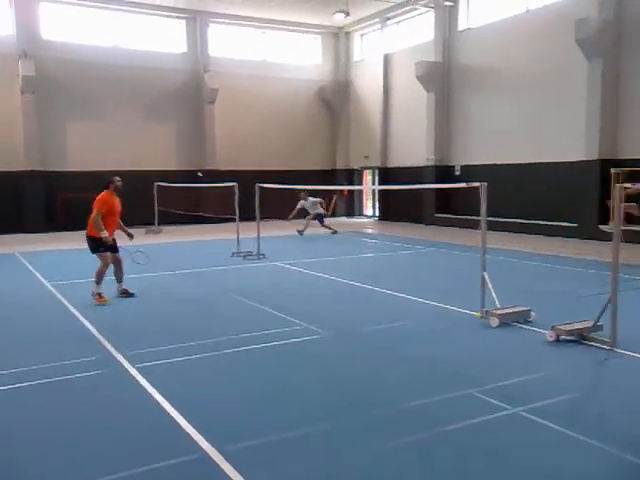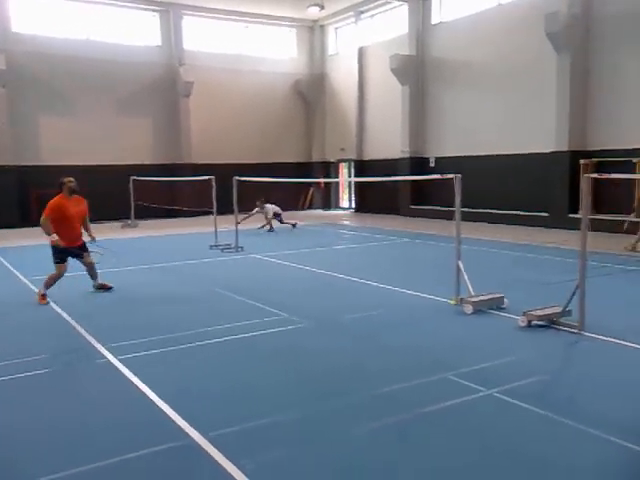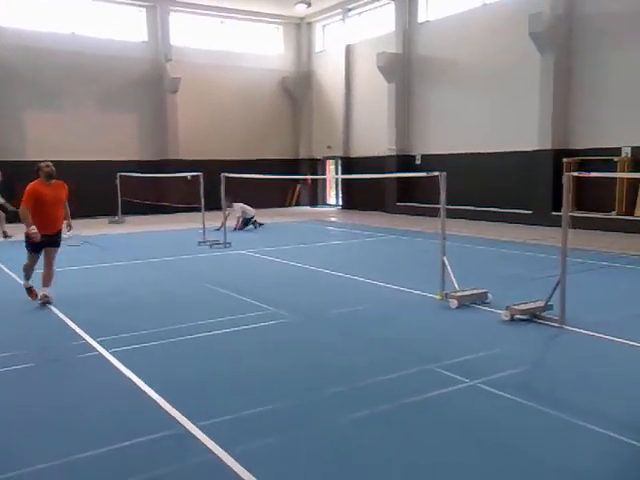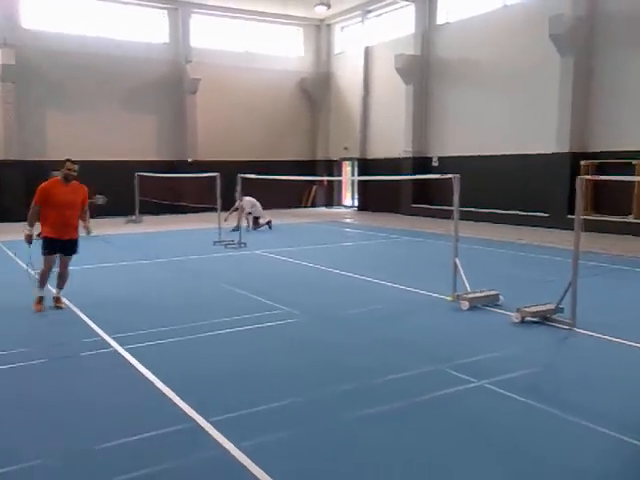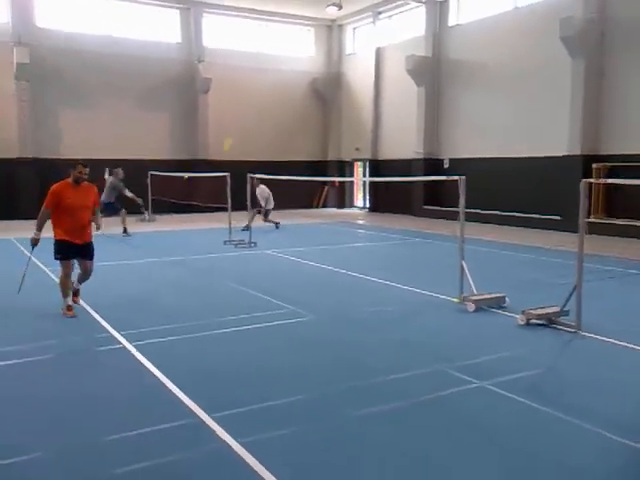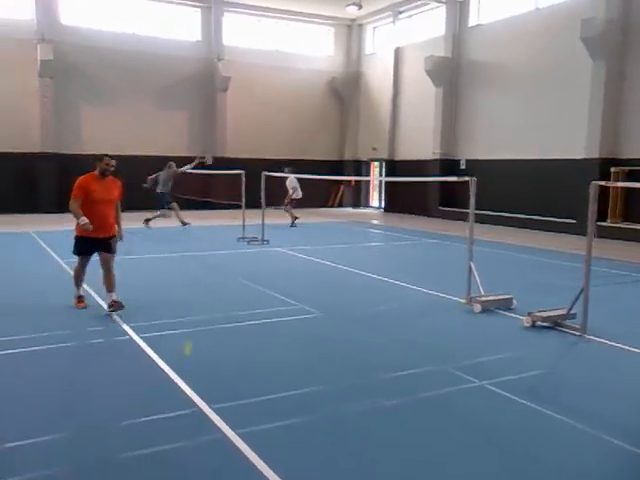
dt=0.3s
person 1, frame 1
left shoulder: (116, 199)
right shoulder: (104, 198)
right elbow: (95, 217)
left wrist: (126, 231)
right wrist: (104, 233)
left hip: (107, 237)
right hip: (96, 236)
left knee: (118, 261)
right knee: (106, 261)
left ankle: (120, 289)
right ankle: (97, 292)
person 1, frame 2
left shoulder: (82, 201)
right shoulder: (56, 203)
left elbow: (85, 220)
right elbow: (44, 221)
left wrist: (90, 233)
right wrist: (54, 237)
left hip: (77, 241)
right hip: (60, 243)
left knee: (90, 263)
right knee: (60, 272)
left ankle: (97, 284)
right ankle: (42, 292)
person 1, frame 3
left shoulder: (62, 186)
right shoulder: (33, 188)
right elbow: (24, 211)
left wrist: (68, 219)
right wrist: (32, 229)
left hip: (55, 231)
right hip: (36, 233)
left knee: (50, 261)
right knee: (32, 261)
left ankle: (45, 294)
right ankle: (28, 284)
person 1, frame 4
left shoulder: (81, 189)
right shoulder: (46, 187)
left elbow: (84, 210)
right elbow: (34, 209)
left wrist: (86, 223)
right wrist: (29, 230)
left hip: (71, 236)
right hip: (50, 234)
left knee: (64, 267)
right knee: (48, 267)
left ankle: (57, 296)
right ankle: (40, 295)
person 1, frame 5
left shoulder: (92, 190)
right shoulder: (57, 189)
left elbow: (96, 211)
right elbow: (44, 213)
left wrist: (98, 221)
right wrist: (36, 233)
left hip: (85, 238)
right hip: (64, 238)
left knee: (88, 270)
right knee: (67, 271)
left ankle: (76, 286)
right ankle: (67, 304)
person 1, frame 6
left shoulder: (116, 184)
right shoulder: (84, 182)
right elbow: (73, 205)
left wrist: (119, 227)
right wrist: (83, 221)
left hip: (108, 234)
right hip: (86, 233)
left knee: (108, 266)
right knee: (82, 265)
left ankle: (112, 300)
right ankle: (78, 295)
